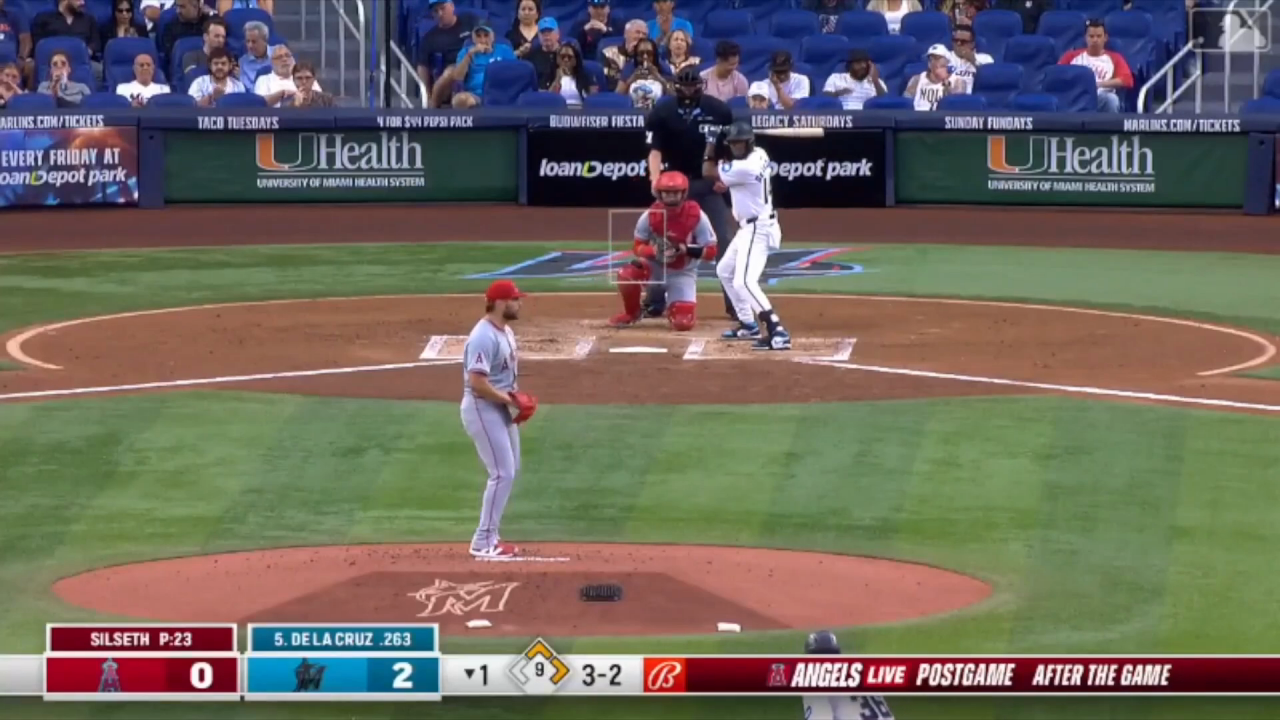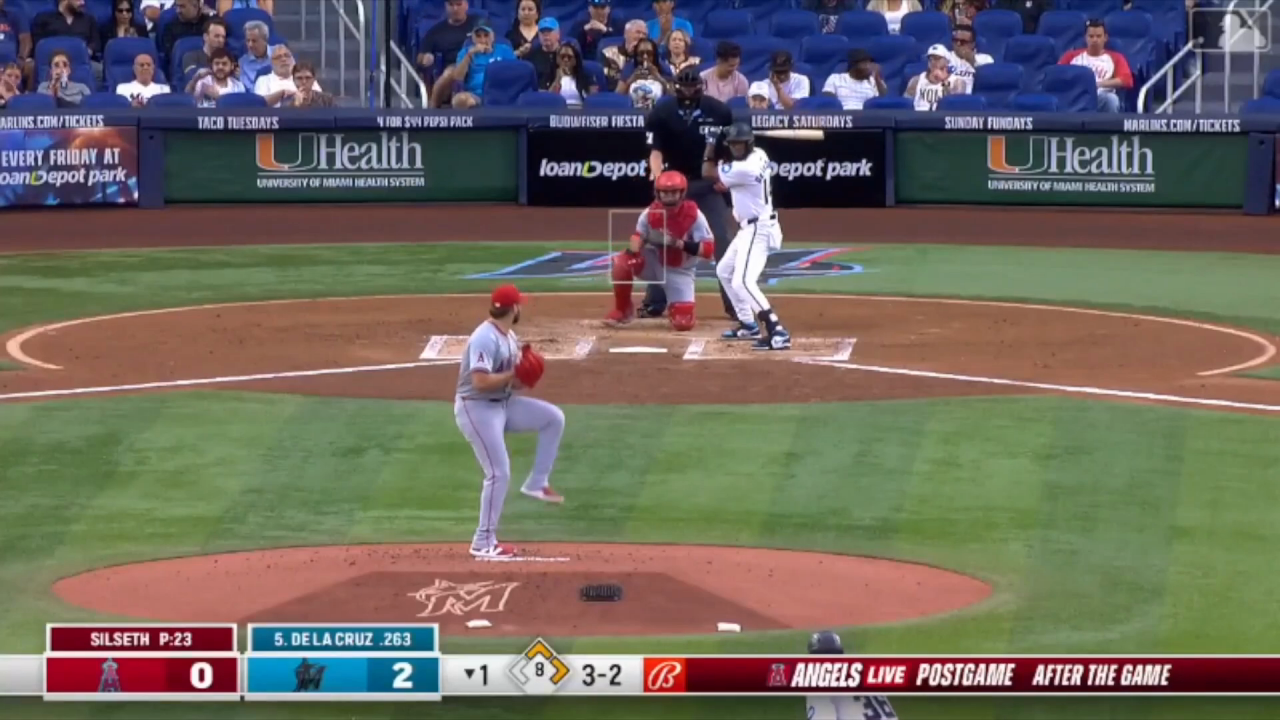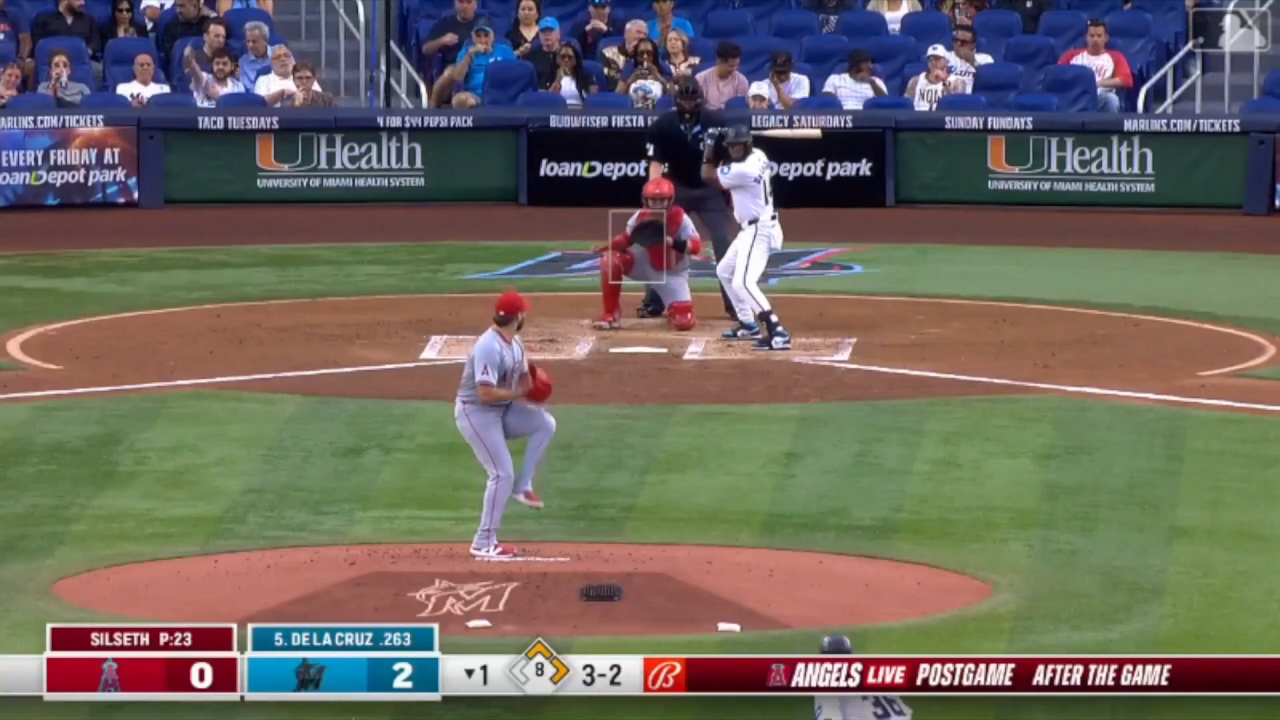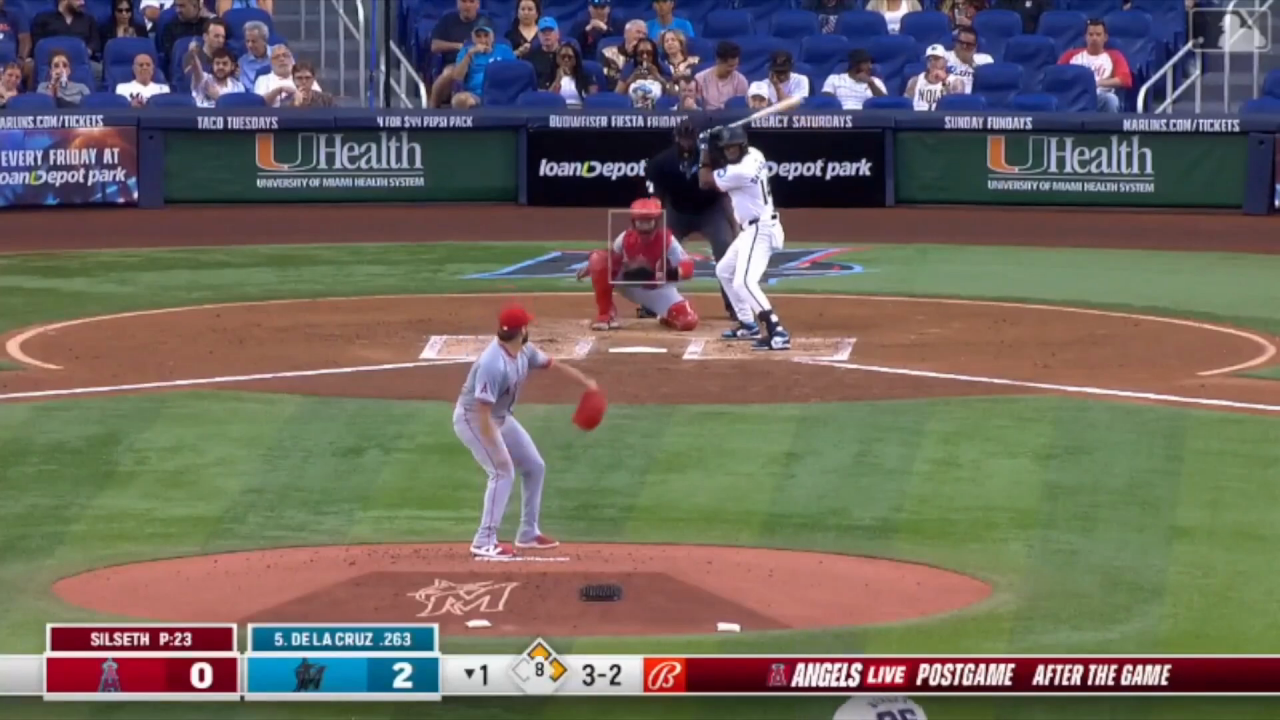
dt=0.2s
person 1, frame 1
left shoulder: (506, 331)
right shoulder: (483, 337)
right elbow: (477, 383)
left wrist: (517, 398)
right wrist: (510, 400)
left hip: (500, 409)
right hip: (483, 410)
left knee: (507, 472)
right knee: (503, 474)
left ankle: (489, 537)
right ankle: (482, 543)
person 1, frame 2
left shoulder: (509, 336)
right shoulder: (484, 338)
left elbow: (514, 372)
right elbow: (482, 382)
left wrist: (526, 367)
right wrist: (513, 374)
left hip: (503, 404)
right hip: (477, 409)
left knee: (554, 418)
right knee: (498, 474)
left ankle: (537, 483)
right ankle: (483, 542)
person 1, frame 3
left shoulder: (515, 342)
right shoulder: (488, 347)
left elbow: (523, 377)
right elbow: (486, 394)
left wrist: (532, 384)
right wrist: (521, 393)
left hip: (503, 410)
right hip: (476, 413)
left knee: (545, 424)
right knee: (502, 474)
left ankle: (523, 486)
right ankle: (483, 543)
person 1, frame 4
left shoulder: (525, 350)
right shoulder: (492, 363)
left elbow: (551, 364)
right elbow: (482, 411)
left wrist: (585, 381)
right wrist: (497, 451)
left hip: (500, 418)
right hip: (473, 420)
left knee: (535, 467)
right knee: (502, 473)
left ankle: (529, 533)
right ankle: (484, 542)
person 2, frame 1
left shoulder: (718, 109)
right shoulder: (662, 111)
right elbow: (655, 149)
right wrist: (656, 177)
left hip: (709, 183)
left knee: (723, 241)
left ankle: (735, 303)
right ankle: (654, 303)
person 2, frame 2
left shoulder: (718, 110)
right shoulder: (662, 112)
right elbow: (656, 150)
right wrist: (657, 176)
left hip: (709, 183)
left knee: (722, 241)
left ankle: (734, 303)
right ankle: (654, 303)
person 2, frame 3
left shoulder: (716, 122)
right shoulder: (663, 124)
right elbow: (656, 161)
left hip: (709, 190)
right hip: (676, 189)
left knee: (723, 242)
left ankle: (734, 304)
right ankle: (653, 303)
person 2, frame 4
right shoulder: (664, 161)
right elbow: (655, 197)
left wrist: (733, 222)
left hip: (710, 210)
right hip: (677, 212)
left knee: (725, 247)
left ankle: (735, 306)
person 3, frame 1
left shoulder: (745, 168)
right shoulder: (758, 154)
right elbow: (728, 163)
left hip: (757, 229)
right hip: (749, 228)
left knee: (744, 281)
right knee: (725, 271)
left ankle: (778, 333)
right ankle: (748, 324)
person 3, frame 2
left shoulder: (745, 169)
right shoulder: (758, 155)
left elbow: (709, 173)
right elbow: (728, 161)
left wrist: (710, 144)
left hip: (758, 230)
right hip: (750, 228)
left knee: (742, 281)
right knee: (724, 271)
left ankle: (777, 333)
right ankle: (749, 324)
person 3, frame 3
left shoulder: (744, 170)
right shoulder: (757, 156)
left elbow: (708, 176)
right elbow: (726, 164)
left wrist: (709, 146)
right wrist: (717, 148)
left hip: (759, 231)
right hip: (751, 229)
left knee: (742, 282)
right knee: (724, 271)
left ankle: (778, 333)
right ankle: (749, 324)
person 3, frame 4
left shoulder: (741, 171)
right shoulder: (754, 155)
left elbow: (705, 181)
right elbow: (725, 162)
left wrist: (704, 149)
right wrist: (713, 146)
left hip: (760, 230)
right hip: (752, 229)
left knee: (743, 282)
right knee: (724, 271)
left ankle: (777, 333)
right ankle: (748, 325)
